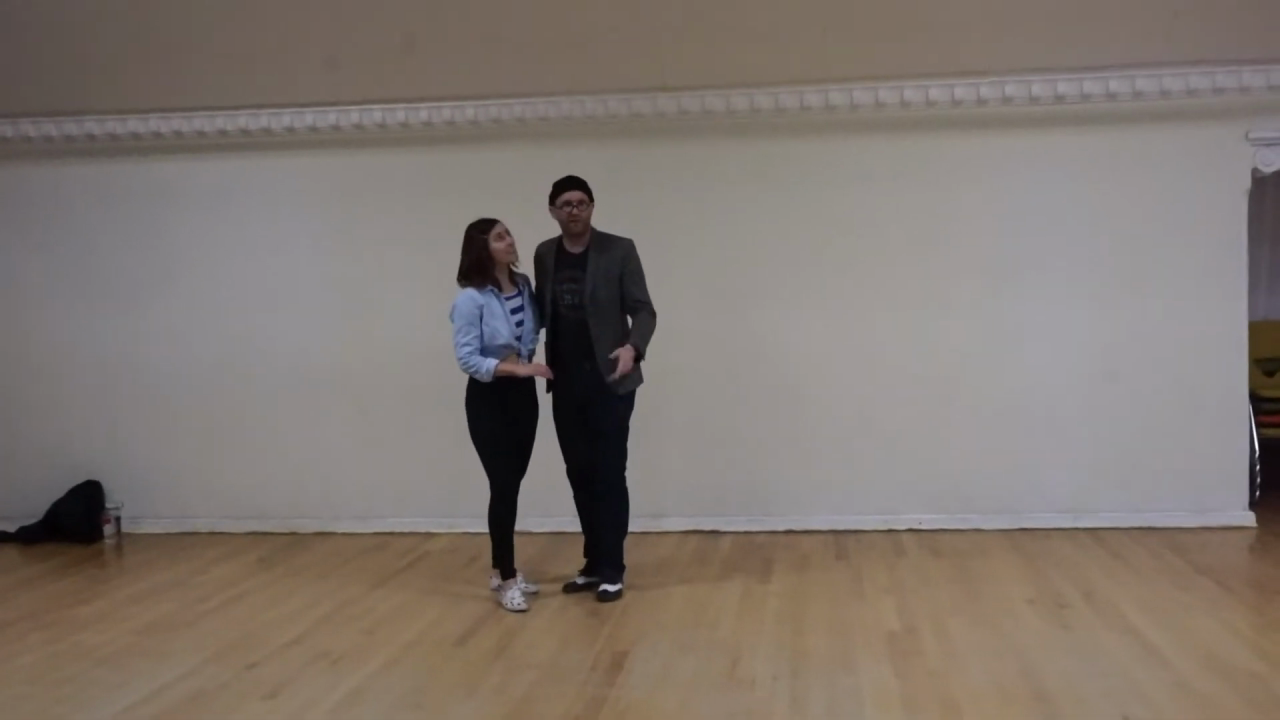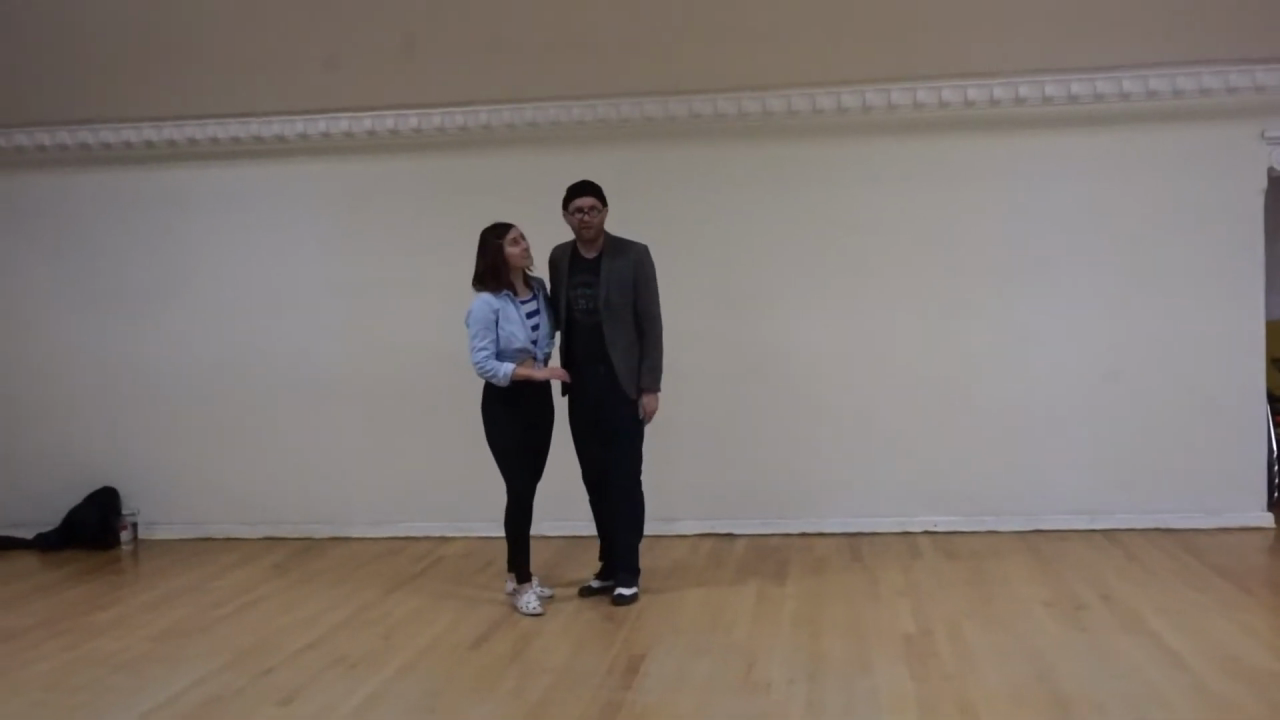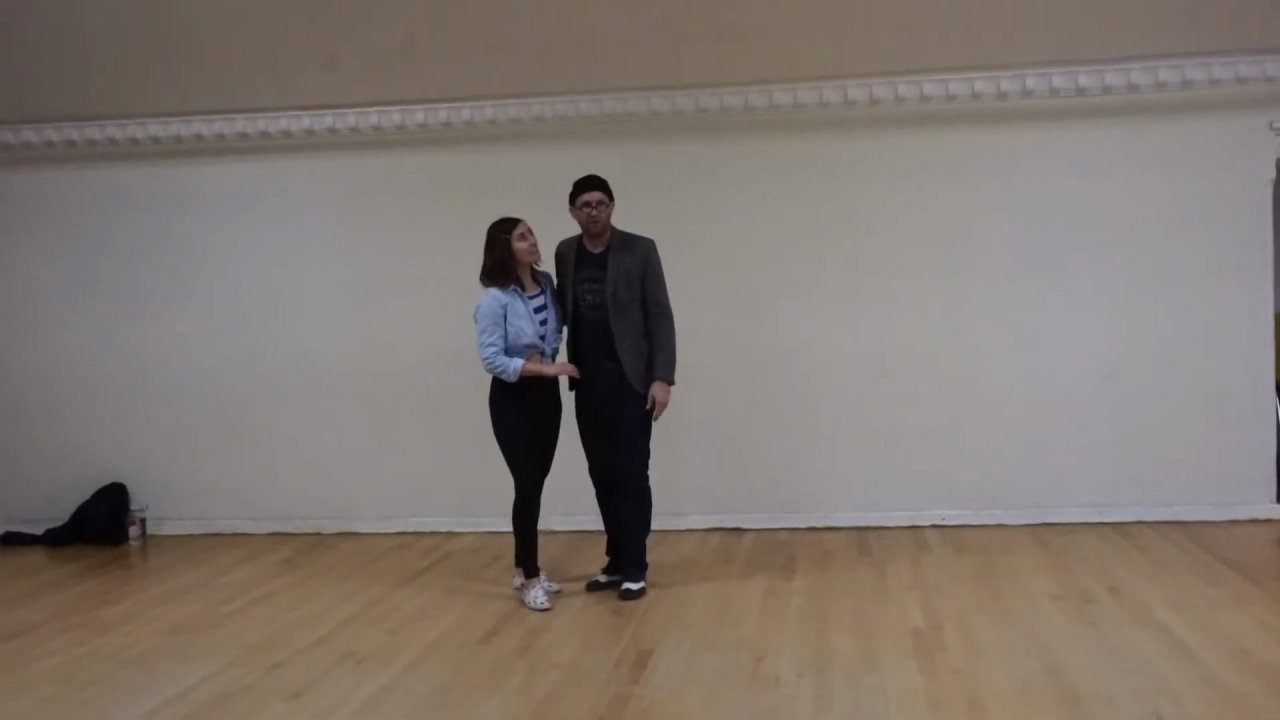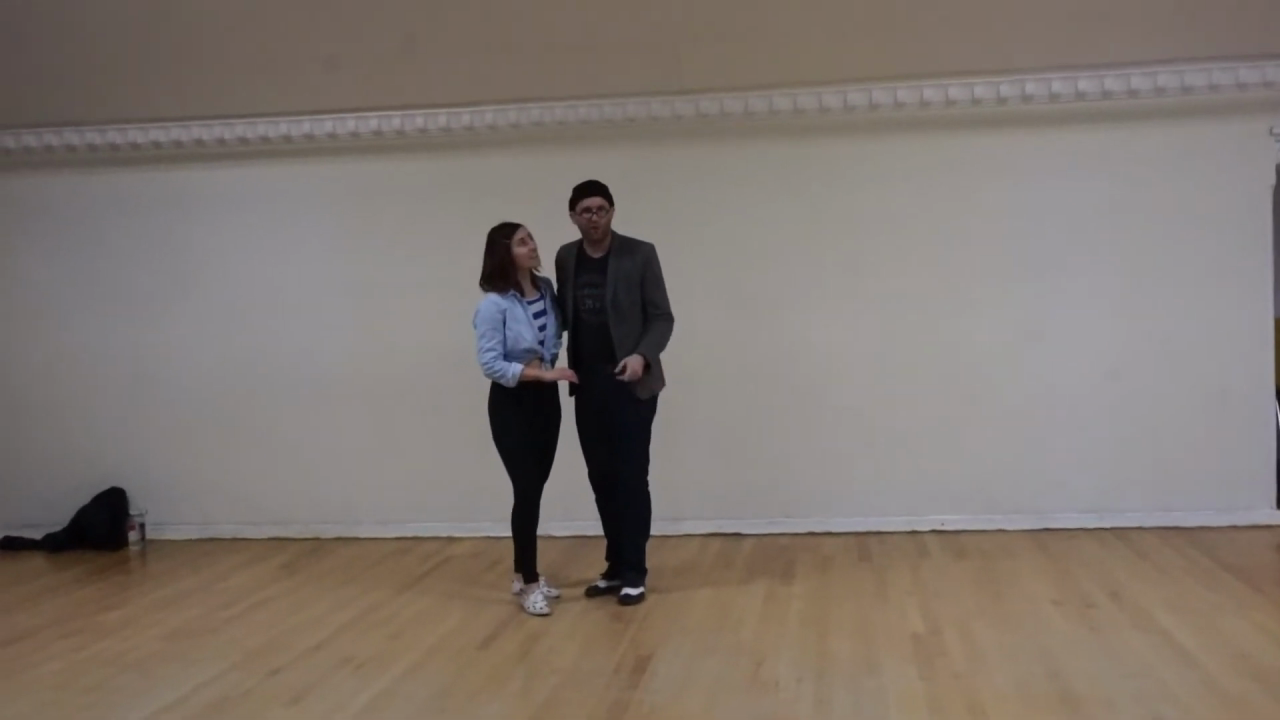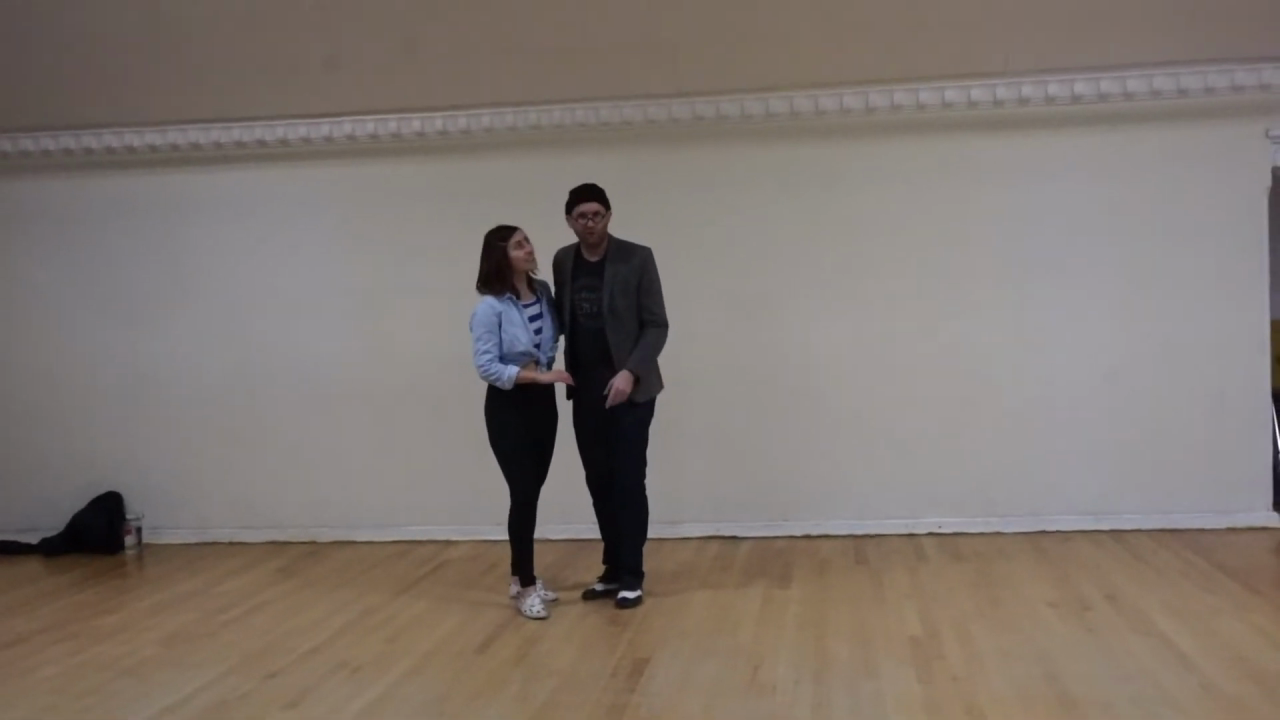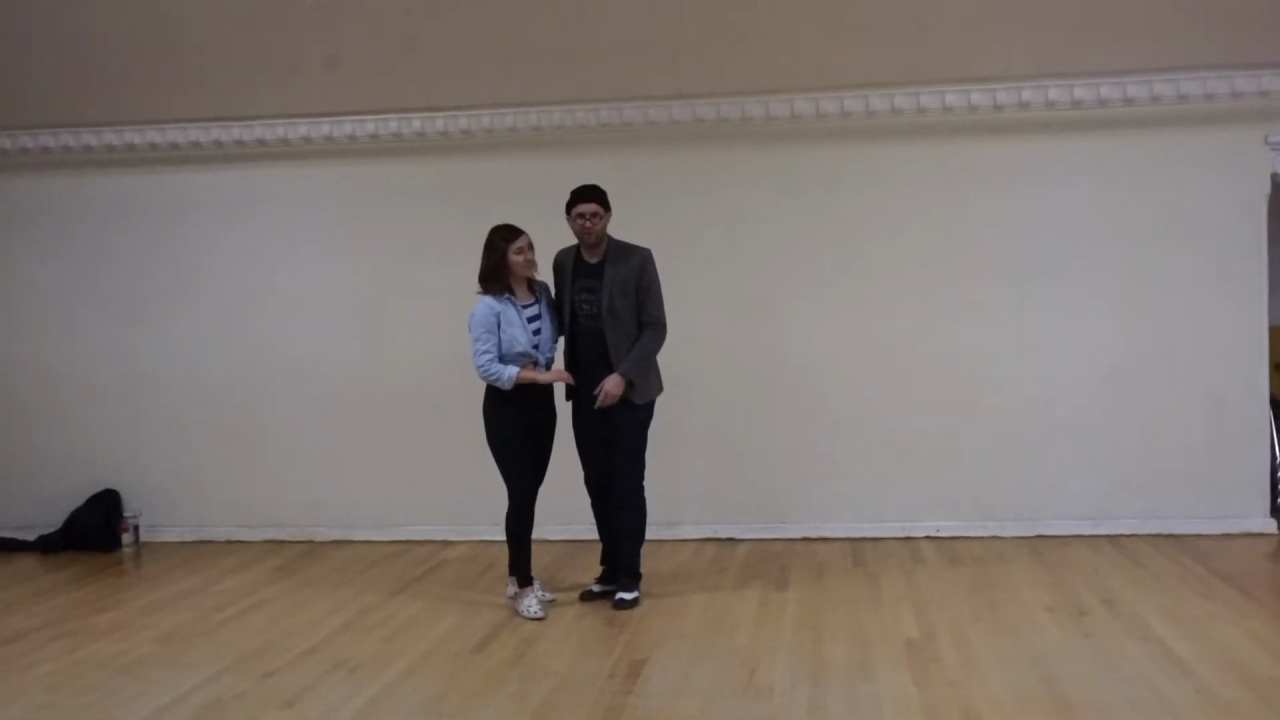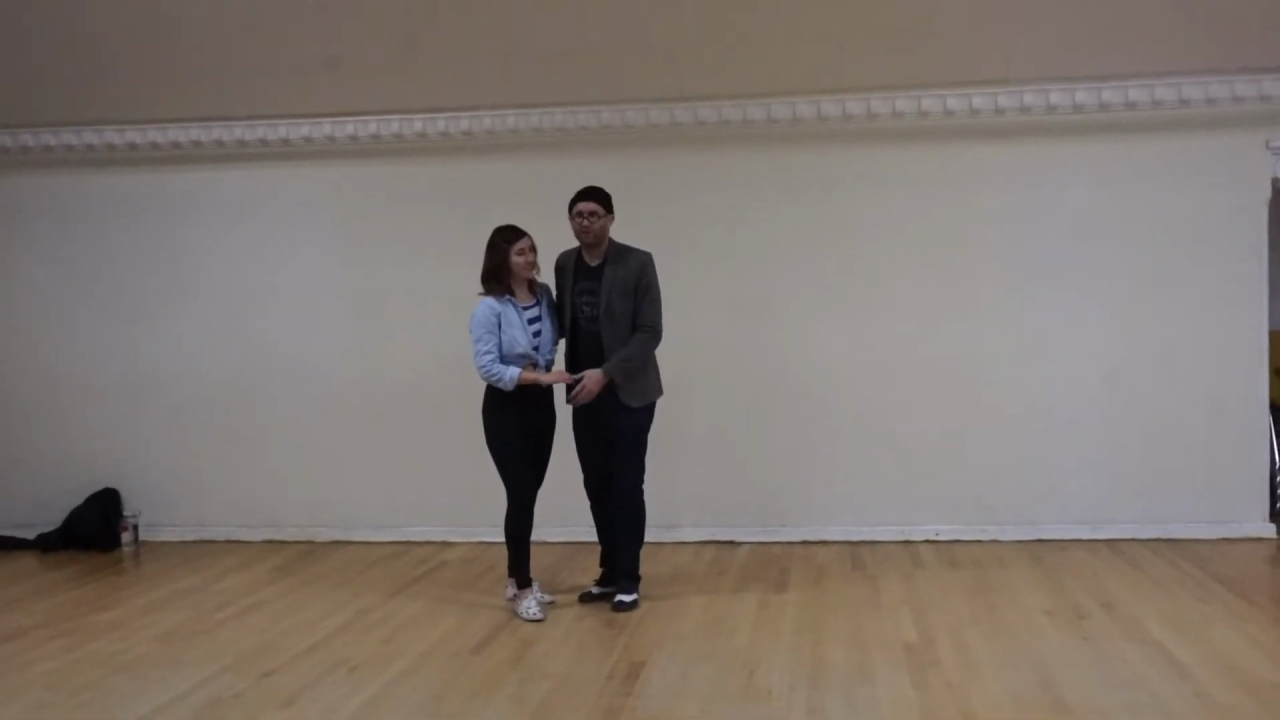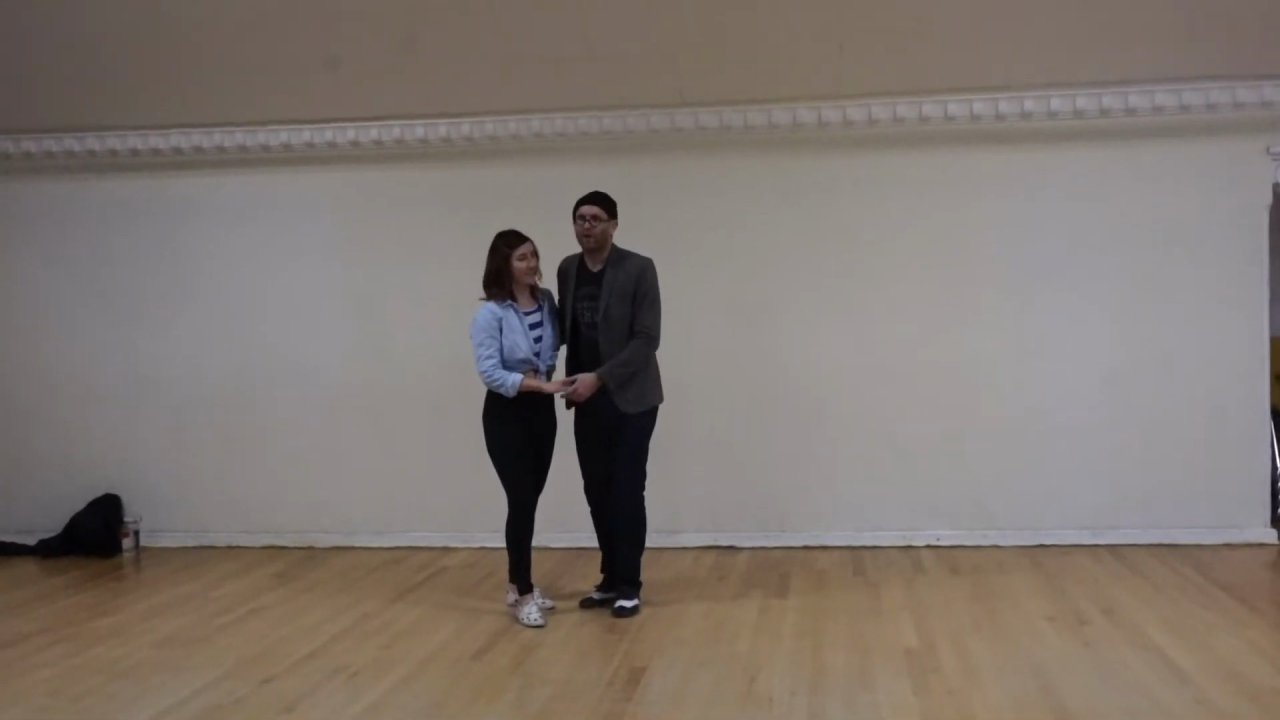
dt=0.3s
person 1, frame 1
left shoulder: (619, 250)
right shoulder: (544, 254)
left elbow: (644, 312)
right elbow: (544, 311)
left wrist: (632, 348)
left hip: (608, 380)
right hip: (565, 382)
left knee: (609, 475)
right knee: (580, 475)
left ankle: (611, 568)
right ankle: (593, 562)
person 1, frame 2
left shoulder: (633, 255)
right shoulder: (560, 258)
left elbow: (650, 323)
right elbow: (558, 315)
left wrist: (650, 386)
left hip: (622, 384)
right hip: (581, 386)
left knee: (624, 479)
right knee: (595, 479)
left ankle: (627, 572)
right ankle: (609, 566)
person 1, frame 3
left shoulder: (639, 250)
right shoulder: (565, 253)
left elbow: (660, 316)
right elbow: (565, 311)
left wrist: (662, 377)
left hip: (630, 380)
right hip: (587, 381)
left knee: (631, 474)
right knee: (602, 475)
left ankle: (635, 567)
right ankle: (616, 561)
person 1, frame 4
left shoulder: (639, 254)
right shoulder: (566, 258)
left elbow: (662, 317)
right elbow: (565, 315)
left wrist: (643, 356)
left hip: (631, 385)
right hip: (588, 386)
left knee: (631, 479)
right knee: (602, 480)
left ankle: (634, 571)
right ankle: (616, 566)
person 1, frame 5
left shoulder: (637, 258)
right shoulder: (563, 261)
left elbow: (657, 325)
right elbow: (563, 319)
left wrist: (631, 372)
left hip: (628, 391)
right hip: (585, 391)
left knee: (629, 482)
right knee: (599, 483)
left ankle: (631, 575)
right ankle: (613, 569)
person 1, frame 6
left shoulder: (637, 260)
right shoulder: (563, 262)
left elbow: (655, 328)
left wrist: (623, 376)
left hip: (629, 392)
right hip: (585, 392)
left knee: (627, 484)
right knee: (598, 485)
left ankle: (629, 577)
right ankle: (610, 571)
person 1, frame 7
left shoulder: (637, 263)
right shoulder: (565, 264)
left elbow: (650, 332)
left wrist: (607, 373)
left hip: (628, 394)
right hip: (586, 395)
left knee: (626, 487)
right knee: (597, 487)
left ankle: (628, 579)
right ankle: (609, 573)
person 1, frame 8
left shoulder: (638, 269)
right shoulder: (567, 269)
left elbow: (647, 339)
left wrist: (600, 376)
left hip: (631, 399)
right hip: (589, 401)
left knee: (627, 491)
right knee: (597, 491)
left ankle: (628, 586)
right ankle: (610, 578)
person 2, frame 1
left shoulder: (524, 286)
right shoulder: (470, 298)
right elbow: (467, 359)
left wrist: (527, 363)
right wrist: (516, 369)
left hip: (523, 394)
right hip: (489, 398)
left knee: (513, 483)
right knee: (503, 485)
left ankle: (502, 569)
right ankle: (506, 578)
person 2, frame 2
left shoulder: (539, 289)
right shoulder: (486, 304)
right elbow: (483, 363)
left wrist: (542, 365)
right wrist: (532, 372)
left hip: (538, 398)
right hip: (505, 402)
left knee: (529, 487)
right knee: (520, 489)
left ankle: (518, 573)
right ankle: (521, 582)
person 2, frame 3
left shoulder: (547, 284)
right shoulder: (494, 299)
right elbow: (491, 359)
left wrist: (551, 362)
right wrist: (541, 368)
left hip: (546, 394)
right hip: (512, 398)
left knee: (537, 482)
right knee: (527, 485)
left ankle: (525, 568)
right ankle: (529, 577)
person 2, frame 4
left shoulder: (546, 289)
right shoulder: (493, 304)
right elbow: (490, 364)
left wrist: (549, 365)
right wrist: (541, 373)
left hip: (545, 399)
right hip: (511, 403)
left knee: (536, 488)
right knee: (527, 490)
left ankle: (524, 573)
right ankle: (528, 583)
person 2, frame 5
left shoulder: (544, 292)
right shoulder: (490, 307)
right elbow: (486, 367)
left wrist: (546, 368)
right wrist: (537, 375)
left hip: (542, 402)
right hip: (508, 407)
left knee: (532, 491)
right knee: (523, 493)
left ankle: (521, 576)
right ankle: (525, 586)
person 2, frame 6
left shoulder: (543, 294)
right shoulder: (488, 308)
right elbow: (486, 367)
left wrist: (547, 371)
right wrist: (537, 375)
left hip: (541, 403)
right hip: (506, 407)
left knee: (531, 492)
right knee: (521, 494)
left ankle: (519, 577)
right ankle: (522, 586)
person 2, frame 7
left shoulder: (544, 295)
right shoulder: (489, 309)
right elbow: (488, 368)
left wrist: (548, 373)
right wrist: (539, 376)
left hip: (541, 405)
right hip: (506, 409)
left knee: (530, 494)
right knee: (520, 495)
left ankle: (518, 579)
right ankle: (521, 588)
person 2, frame 8
left shoulder: (546, 300)
right shoulder: (489, 314)
right elbow: (490, 373)
right wrist: (541, 384)
left hip: (541, 410)
right hip: (506, 414)
left knee: (530, 500)
right knee: (521, 501)
left ankle: (518, 585)
right ankle: (523, 595)
